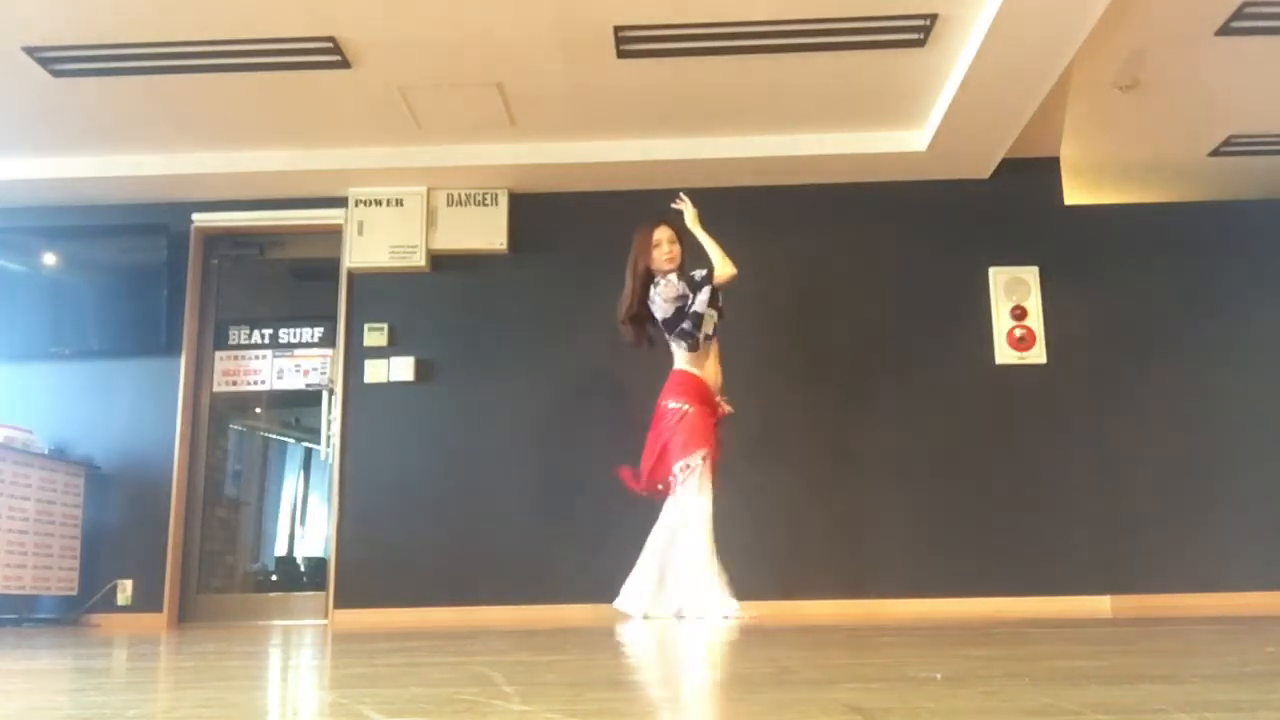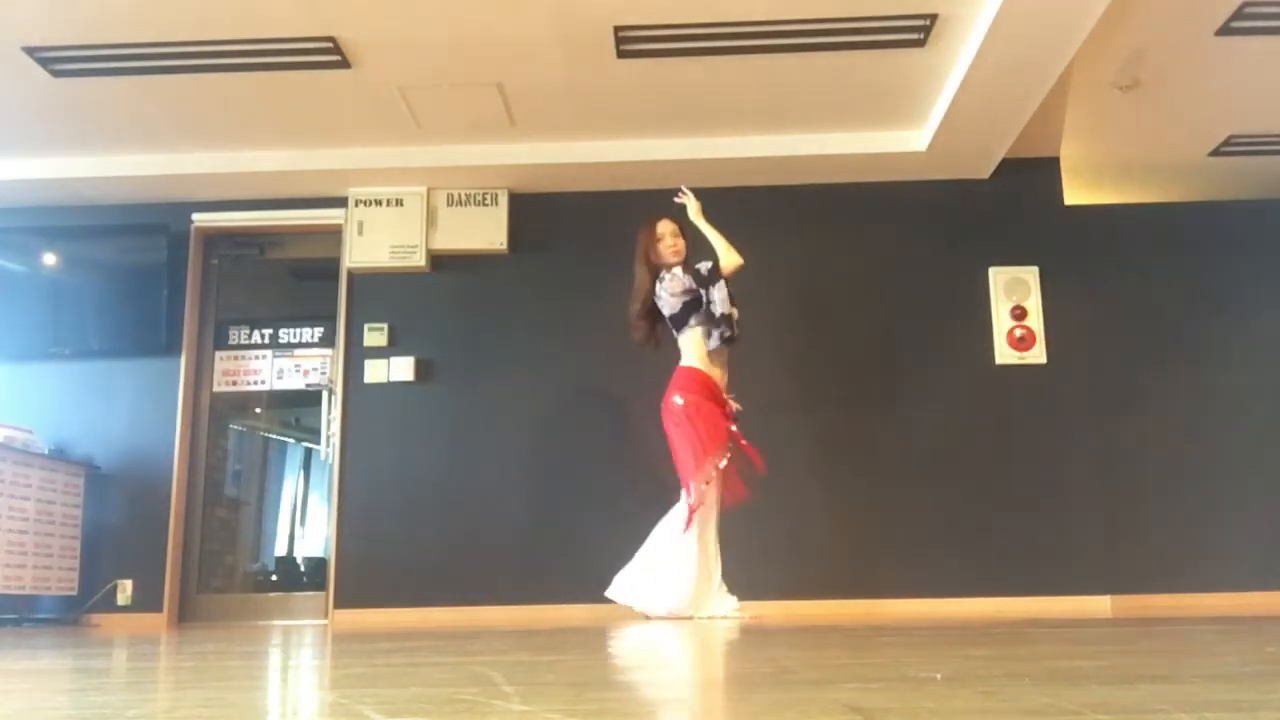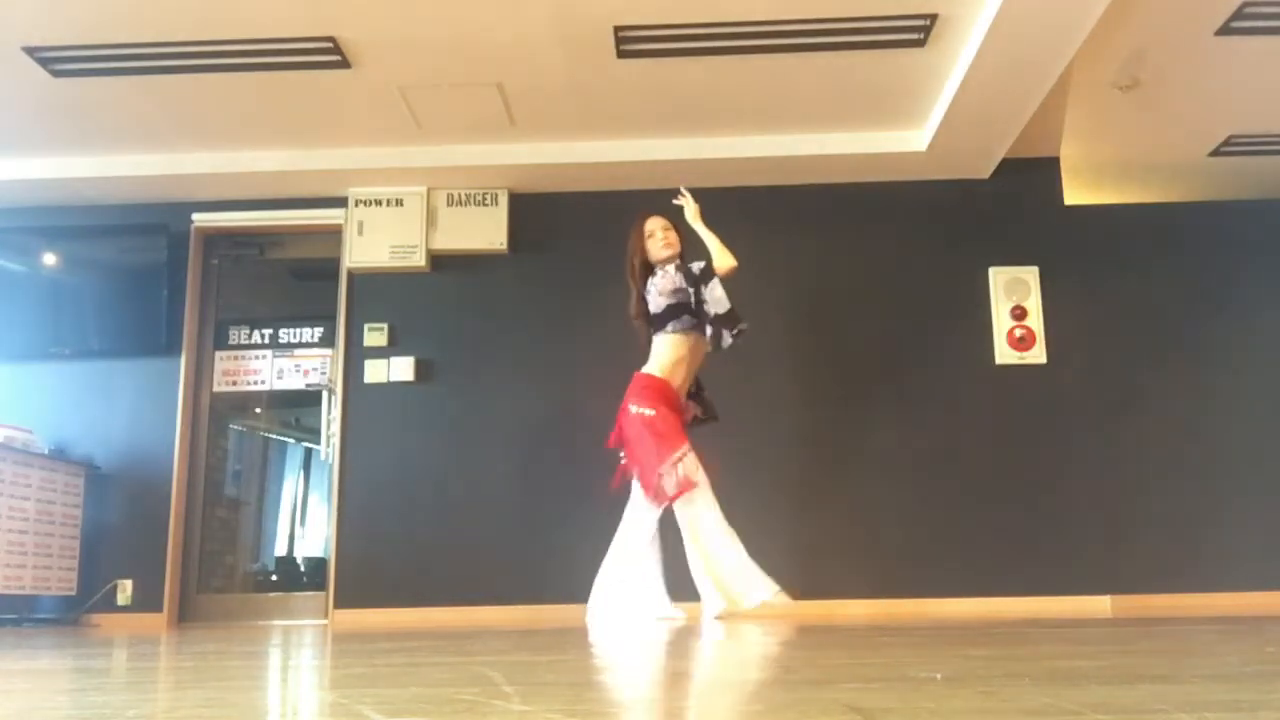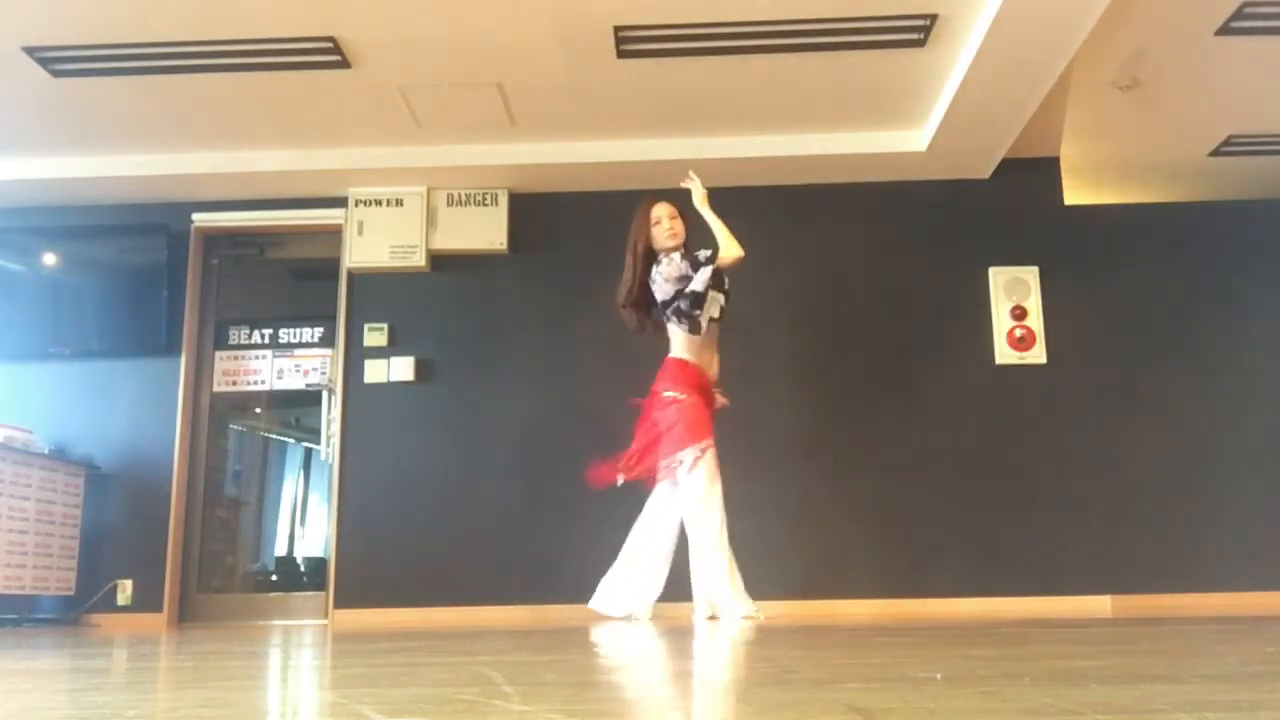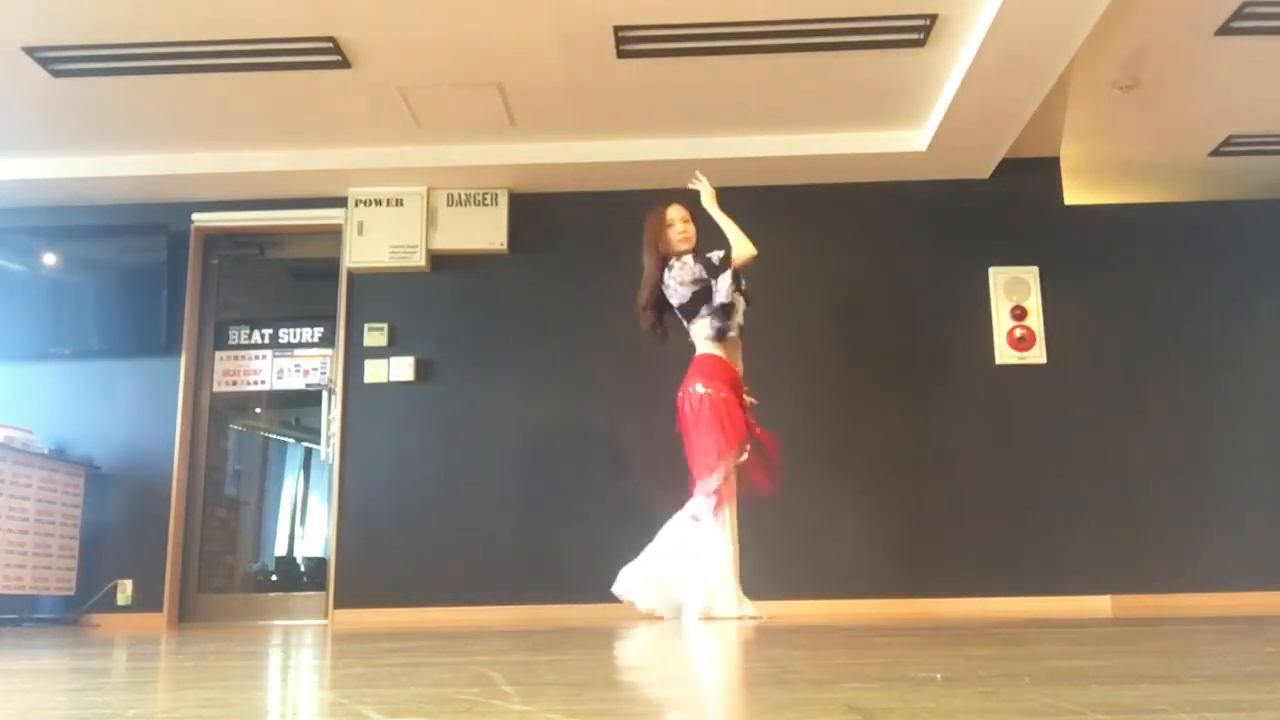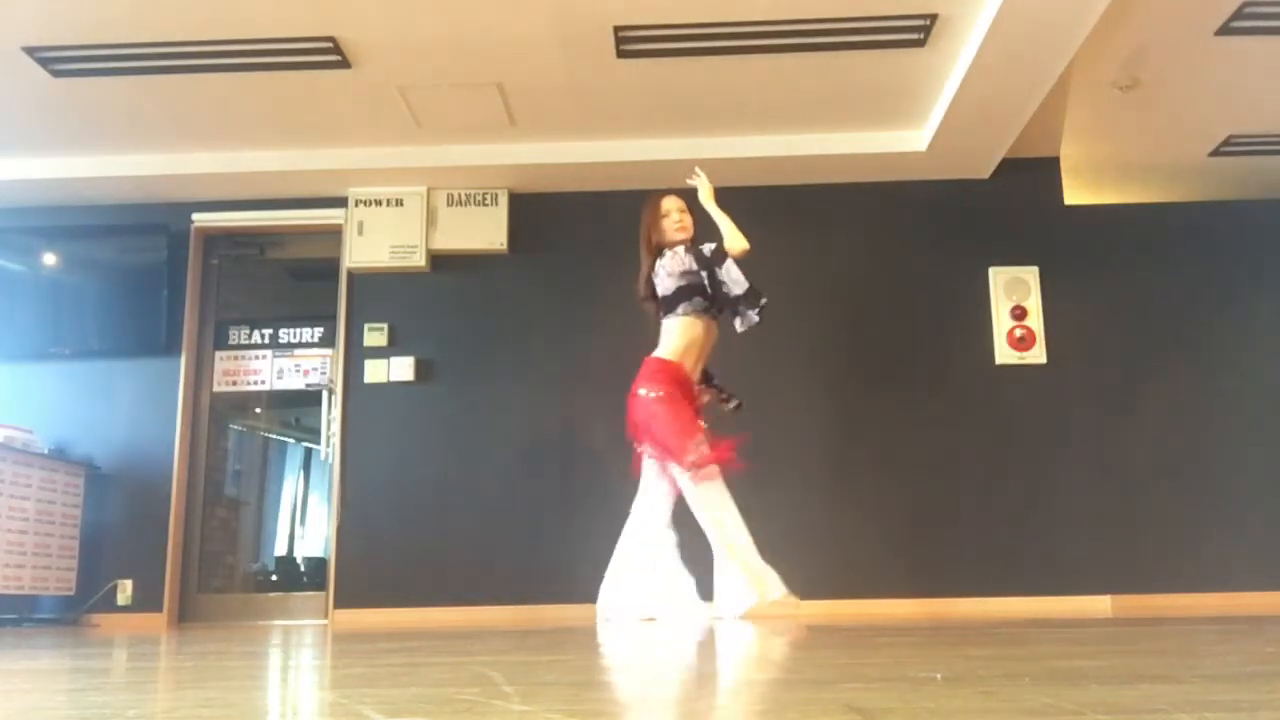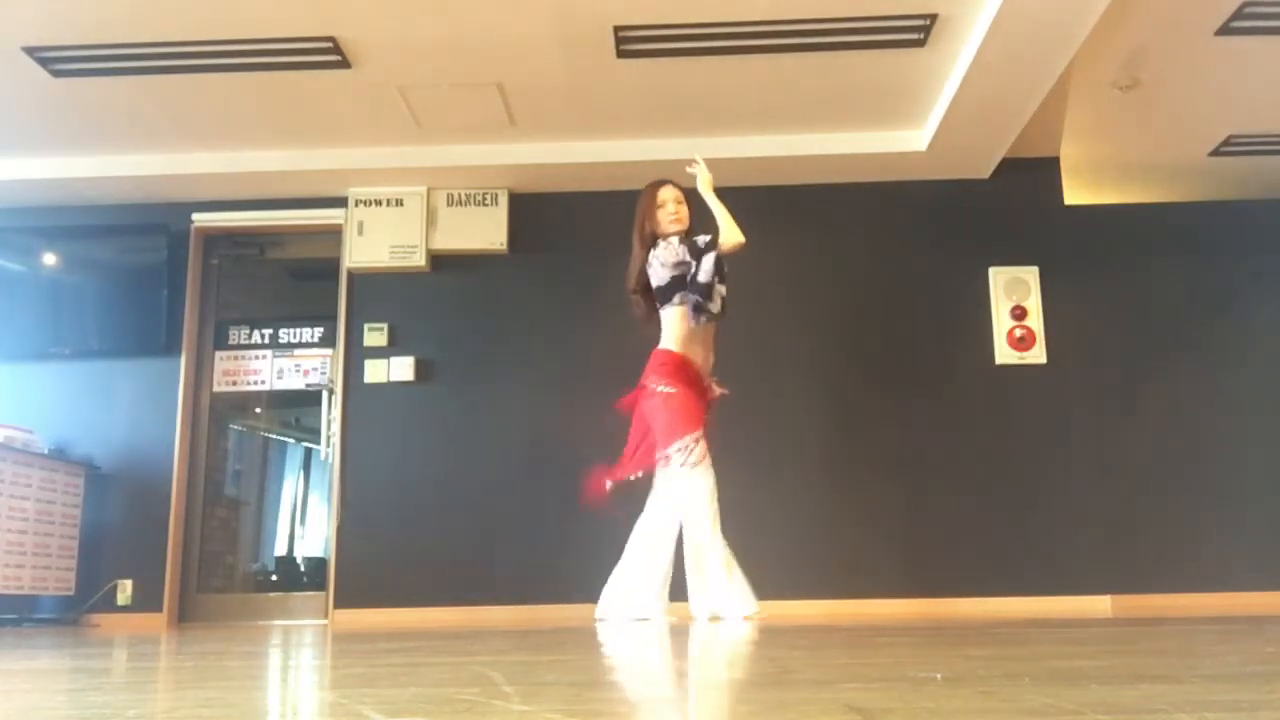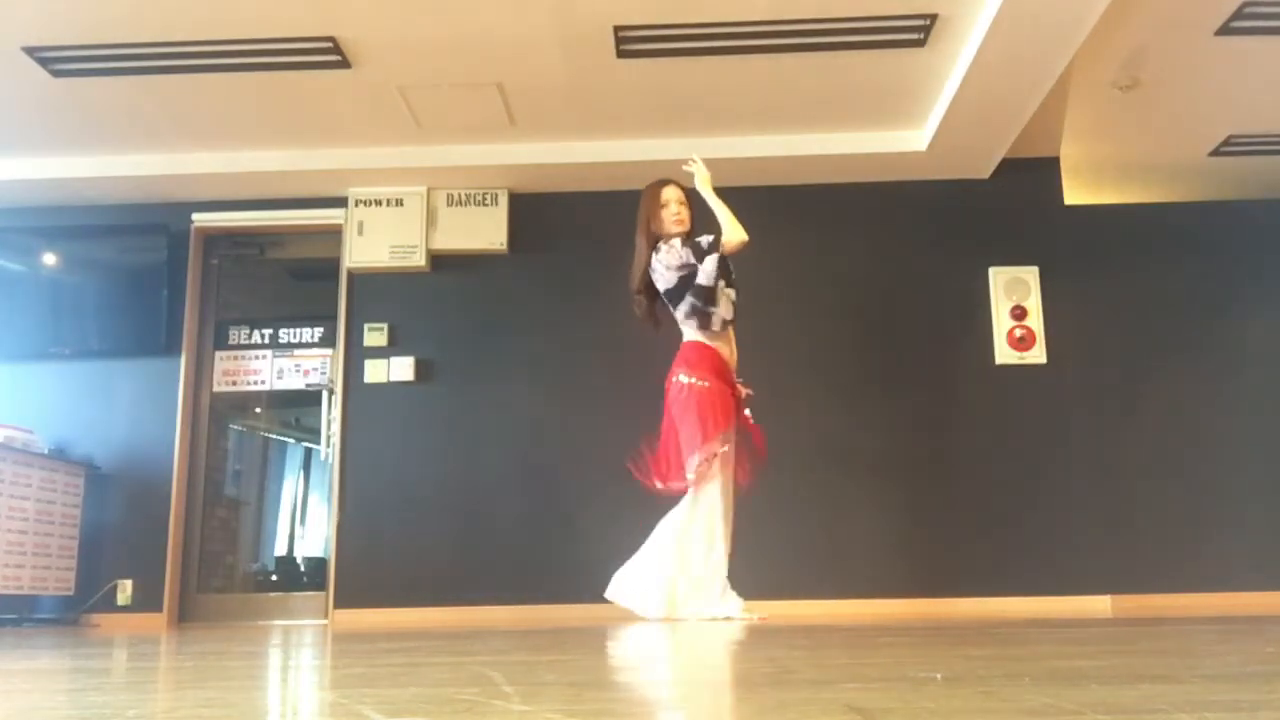
dt=0.3s
person 1, frame 1
left shoulder: (679, 290)
right shoulder: (665, 288)
right elbow: (727, 271)
right wrist: (696, 226)
left hip: (700, 400)
right hip: (686, 397)
left knee: (686, 501)
right knee: (694, 499)
left ankle: (651, 596)
right ankle: (700, 597)
person 1, frame 2
left shoulder: (686, 285)
right shoulder: (672, 281)
right elbow: (733, 261)
right wrist: (701, 219)
left hip: (707, 399)
right hip: (691, 394)
left knee: (699, 500)
right knee: (702, 498)
left ankle: (653, 589)
right ankle: (693, 597)
person 1, frame 3
left shoulder: (678, 282)
right shoulder: (664, 278)
right elbow: (727, 263)
right wrist: (697, 221)
left hip: (665, 405)
right hip: (650, 400)
left knee: (650, 503)
right knee: (695, 499)
left ankle: (618, 601)
right ankle: (732, 591)
person 1, frame 4
left shoulder: (682, 268)
right shoulder: (668, 266)
right elbow: (733, 253)
right wrist: (705, 207)
left hip: (690, 391)
right hip: (680, 388)
left knee: (672, 496)
right knee: (701, 495)
left ankle: (625, 596)
right ankle: (719, 598)
person 1, frame 5
left shoulder: (692, 273)
right shoulder: (682, 267)
right elbow: (747, 252)
right wrist: (714, 207)
left hip: (713, 386)
right hip: (708, 383)
left knee: (712, 495)
right knee: (716, 493)
left ankle: (653, 584)
right ankle: (714, 598)
person 1, frame 6
left shoulder: (691, 265)
right shoulder: (674, 260)
right elbow: (738, 246)
right wrist: (711, 201)
left hip: (675, 389)
right hip: (662, 384)
left knee: (655, 500)
right knee: (709, 490)
left ankle: (632, 599)
right ankle: (746, 589)
person 1, frame 7
left shoulder: (683, 255)
right shoulder: (666, 251)
right elbow: (734, 239)
right wrist: (709, 192)
left hip: (687, 383)
right hip: (672, 379)
left knee: (673, 495)
right knee: (694, 490)
left ankle: (634, 597)
right ankle: (717, 596)
person 1, frame 8
left shoulder: (690, 257)
right shoulder: (670, 253)
right elbow: (738, 238)
right wrist: (709, 189)
left hip: (715, 381)
right hip: (700, 374)
left knee: (712, 493)
right knee: (706, 492)
left ankle: (698, 595)
right ankle: (699, 596)
